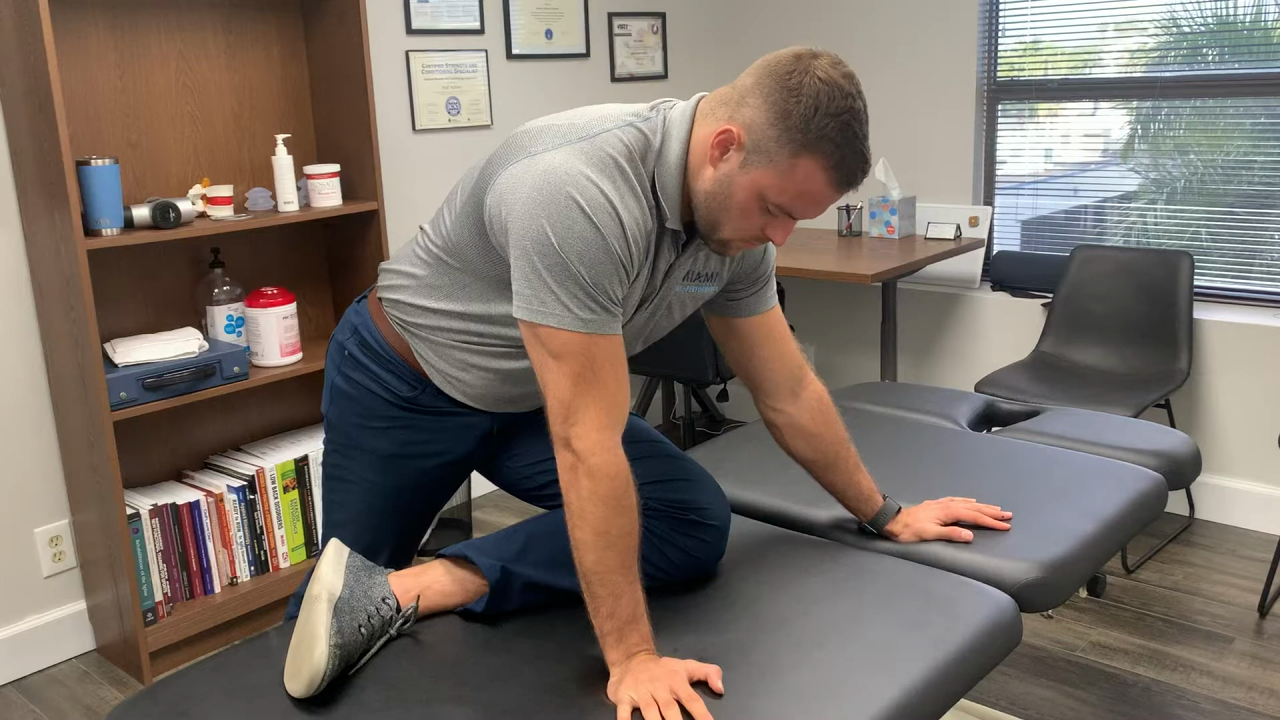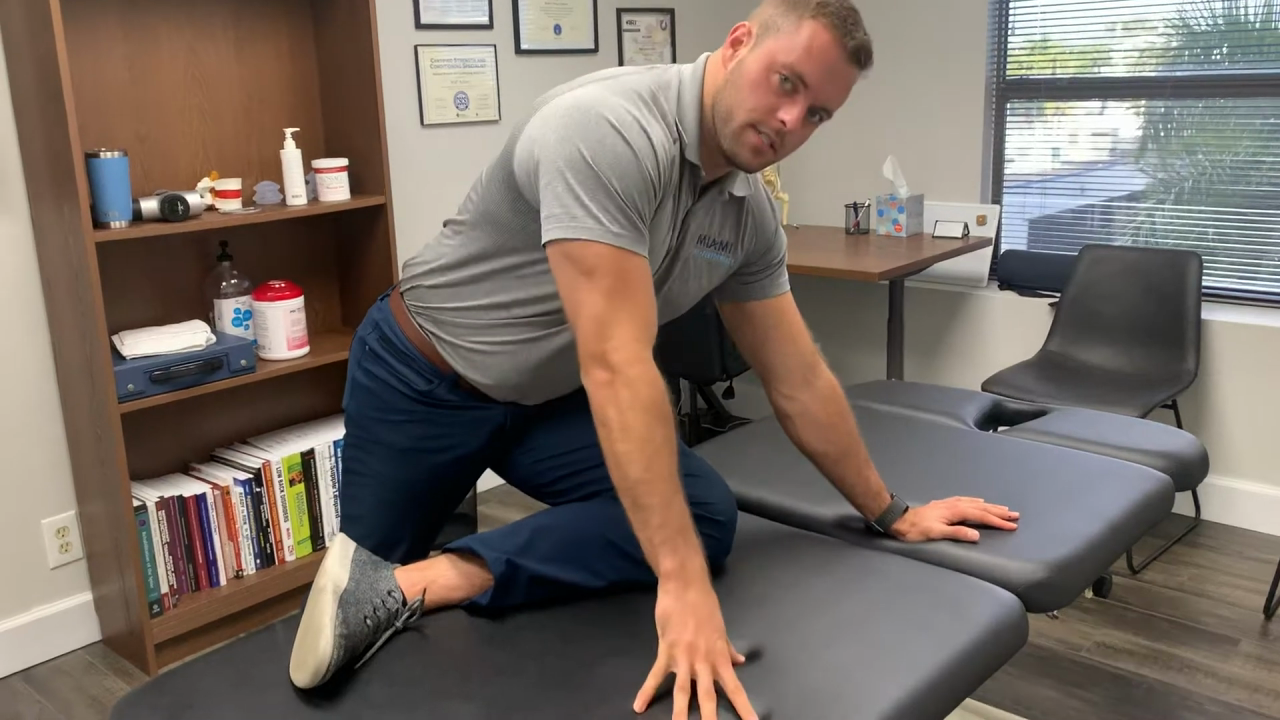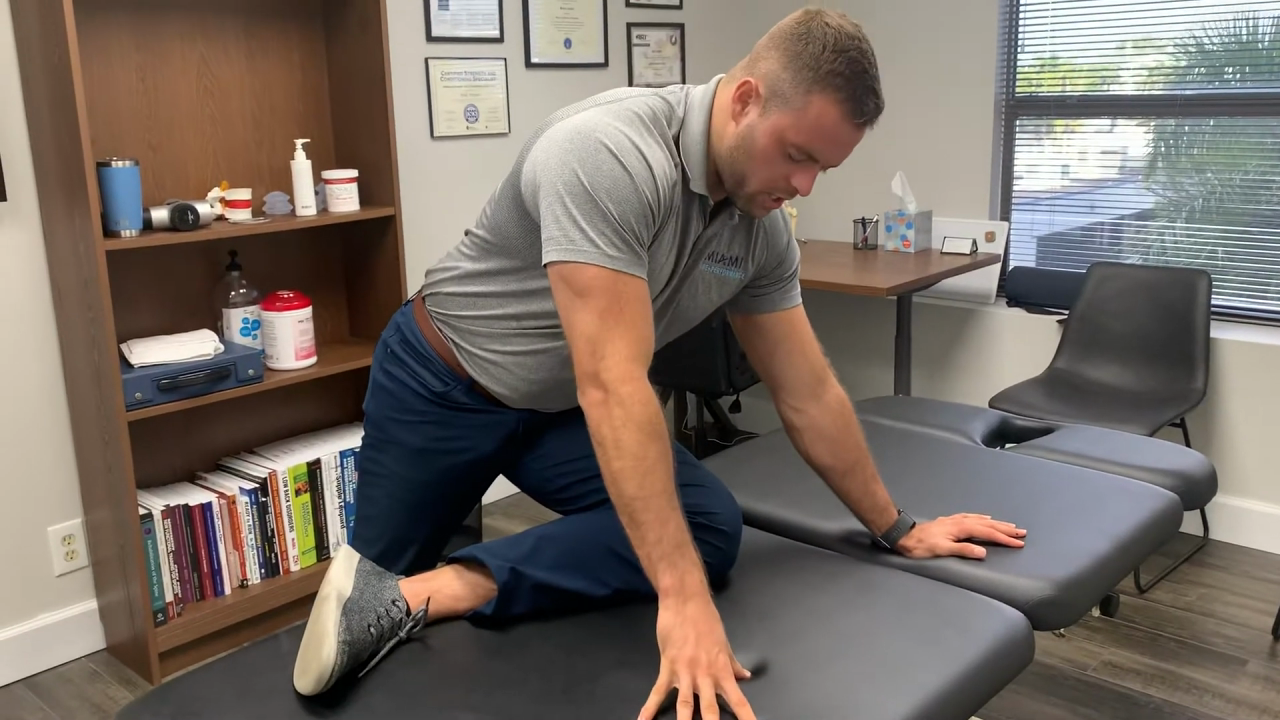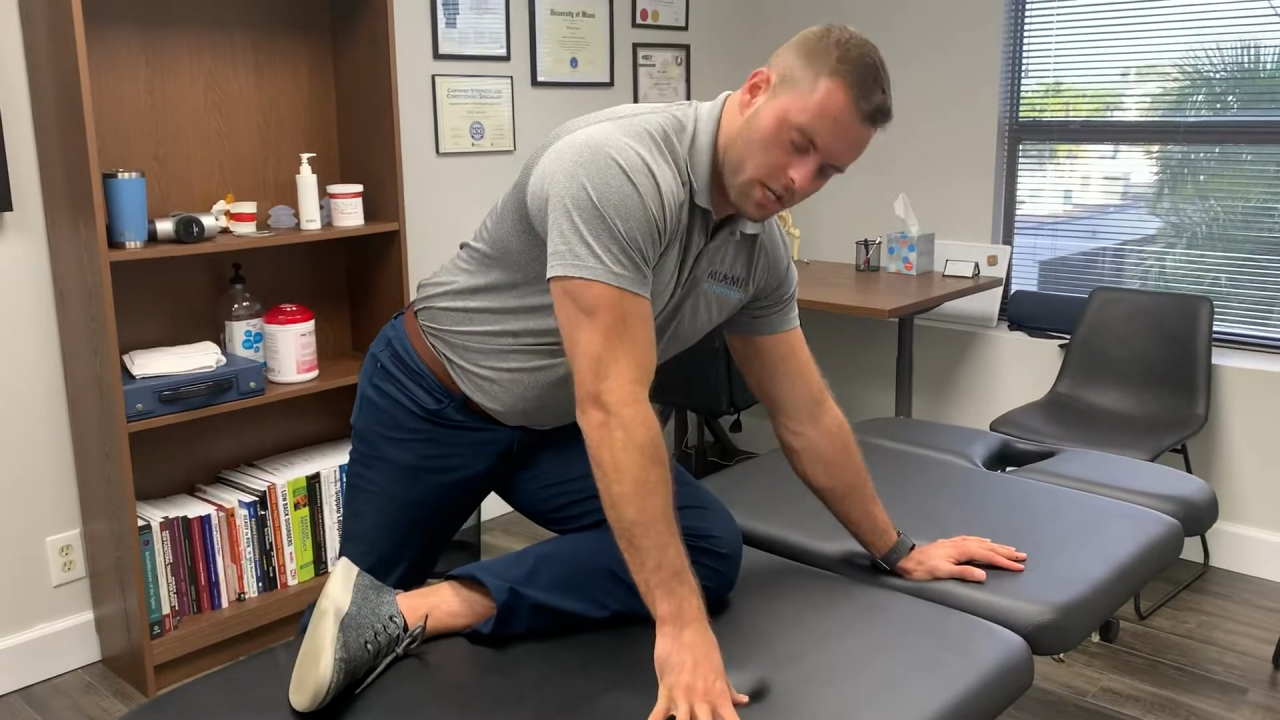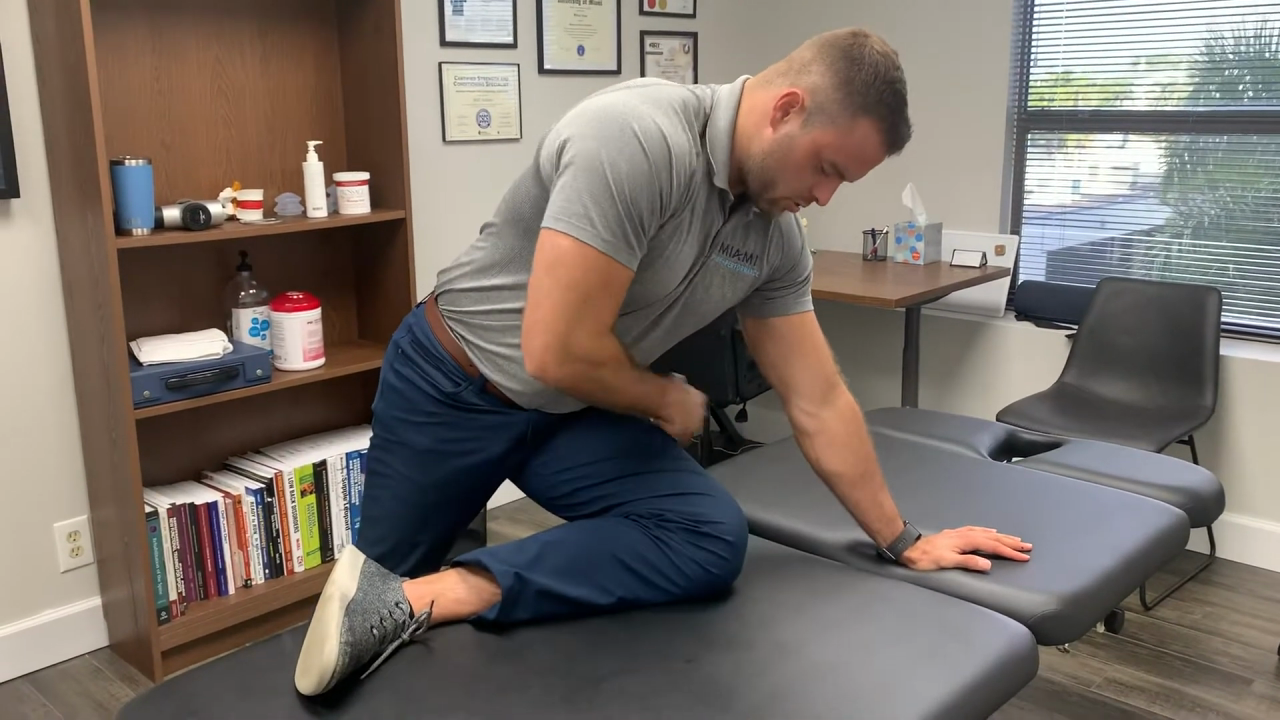
dt=1s
person 1, frame 1
left shoulder: (734, 223)
right shoulder: (579, 190)
left elbow: (788, 394)
right elbow: (589, 447)
left wrist: (886, 515)
right wrist: (631, 657)
left hip: (530, 395)
right hip: (401, 379)
left knee: (694, 523)
right knee: (338, 612)
left ankle: (407, 594)
person 1, frame 2
left shoulder: (750, 215)
right shoulder: (607, 129)
left elbow: (798, 381)
right elbow: (617, 368)
left wrist: (892, 513)
right wrist: (683, 582)
left hip: (546, 396)
right hip: (423, 375)
left knee: (704, 517)
right knee: (365, 590)
left ankle: (420, 586)
person 1, frame 3
left shoulder: (763, 231)
right shoulder: (609, 153)
left elbow: (809, 395)
right elbow: (612, 387)
left wrist: (898, 529)
right wrist: (684, 598)
left hip: (559, 407)
right hip: (444, 382)
left knee: (709, 526)
right knee: (379, 582)
left ankle: (421, 598)
person 1, frame 4
left shoulder: (761, 250)
right shoulder: (617, 167)
left elbow: (806, 418)
right elbow: (613, 407)
left wrist: (898, 552)
right wrist: (680, 624)
left hip: (552, 423)
right hip: (432, 397)
left knee: (710, 551)
right knee: (354, 620)
left ankle: (421, 613)
person 1, frame 5
left shoulder: (775, 237)
right shoulder: (636, 136)
left elbow: (819, 403)
right elbow: (559, 352)
left wrist: (904, 541)
right wrist: (665, 402)
left hip: (573, 409)
right hip: (453, 384)
left knee: (710, 539)
right knee: (383, 582)
left ankle: (426, 602)
